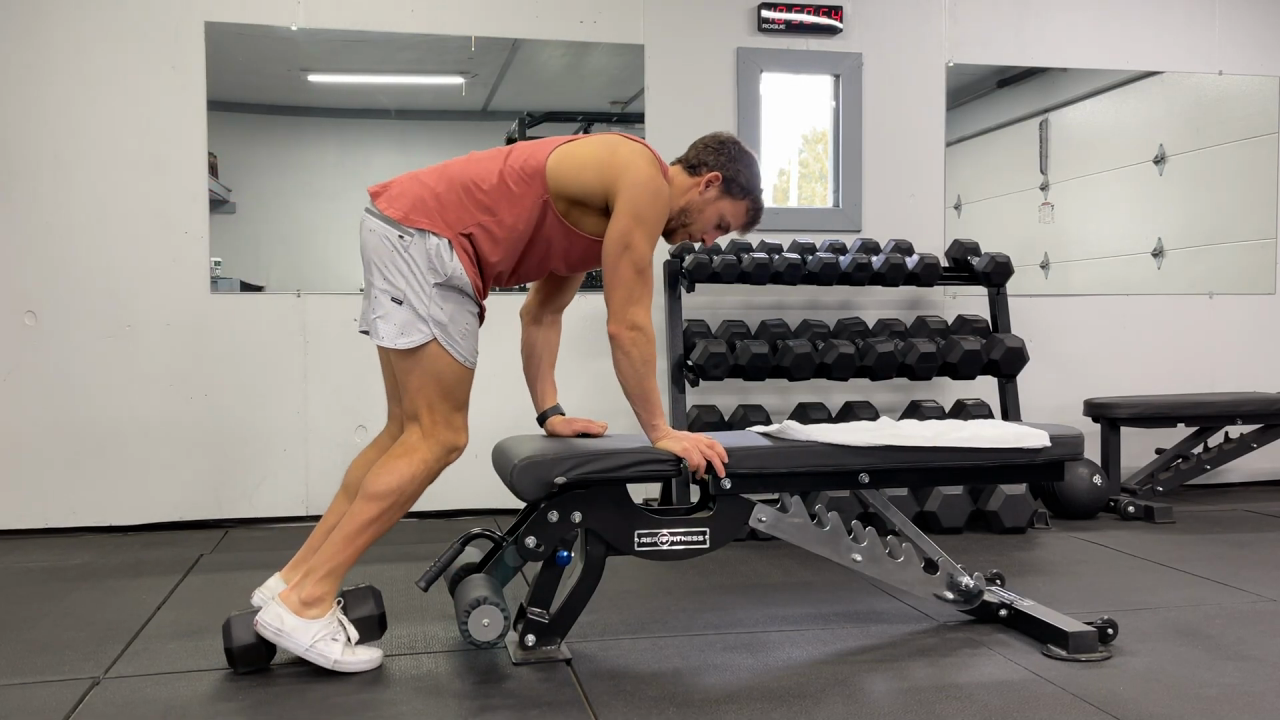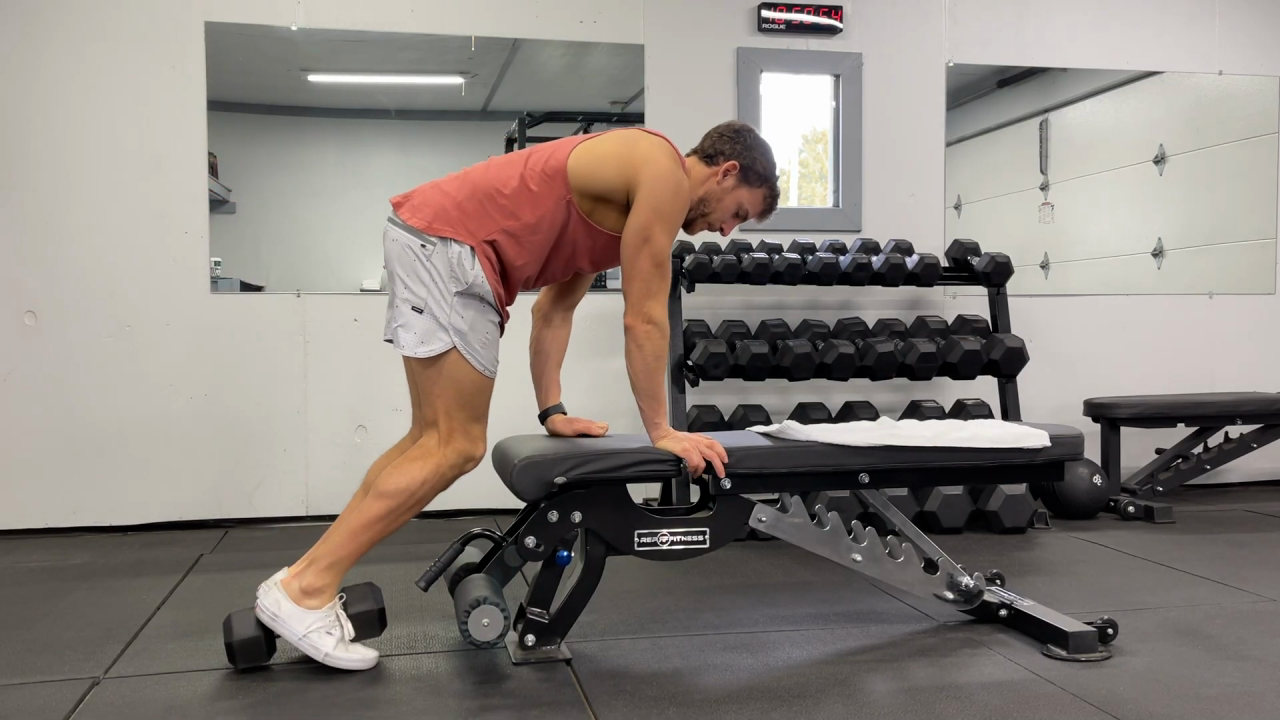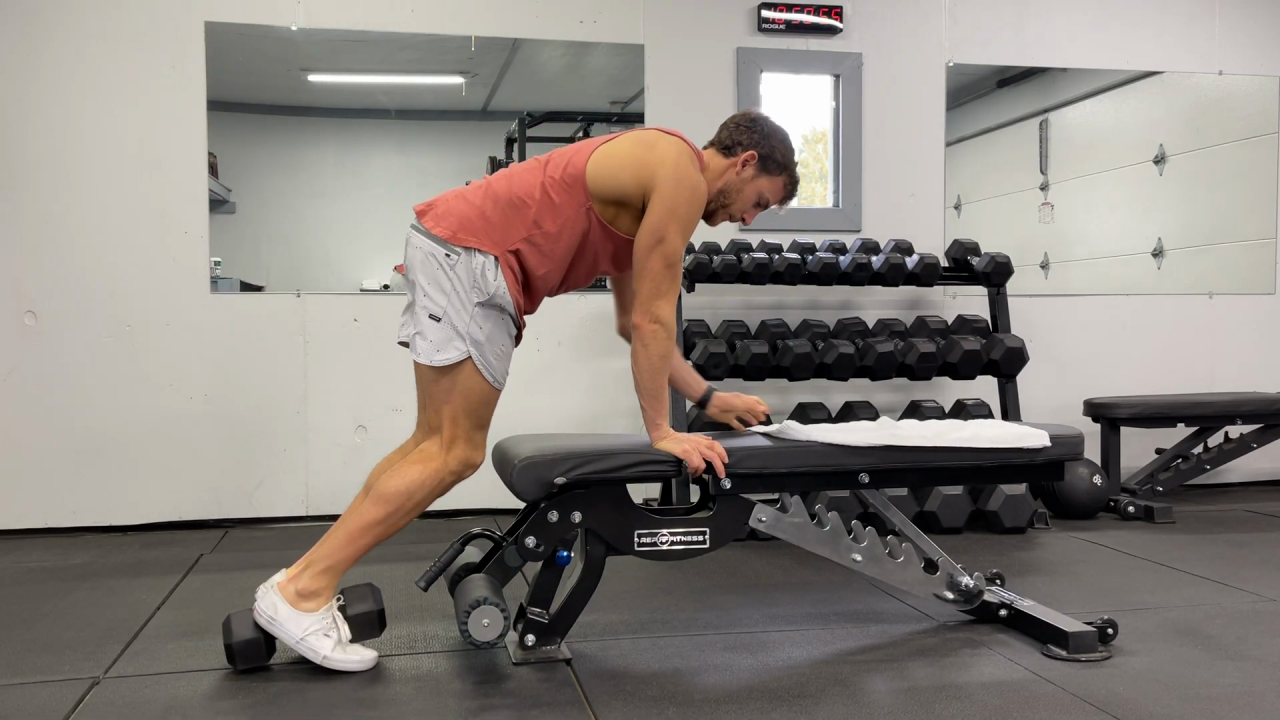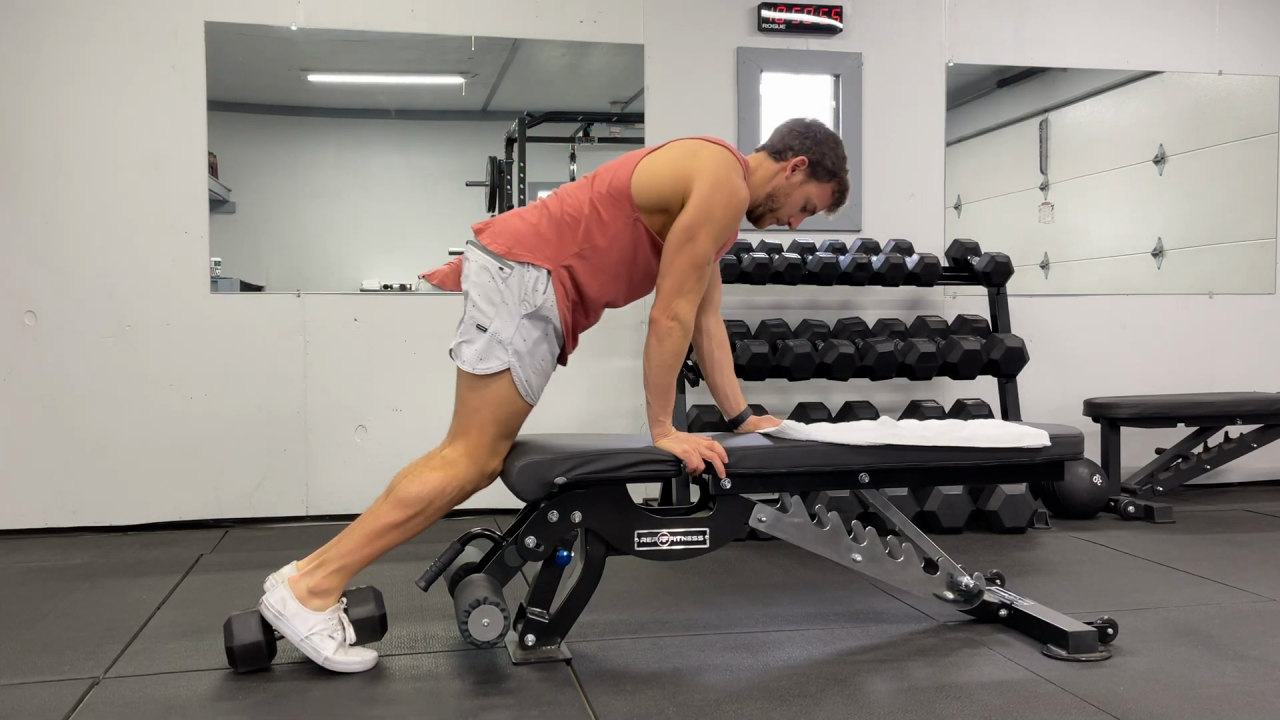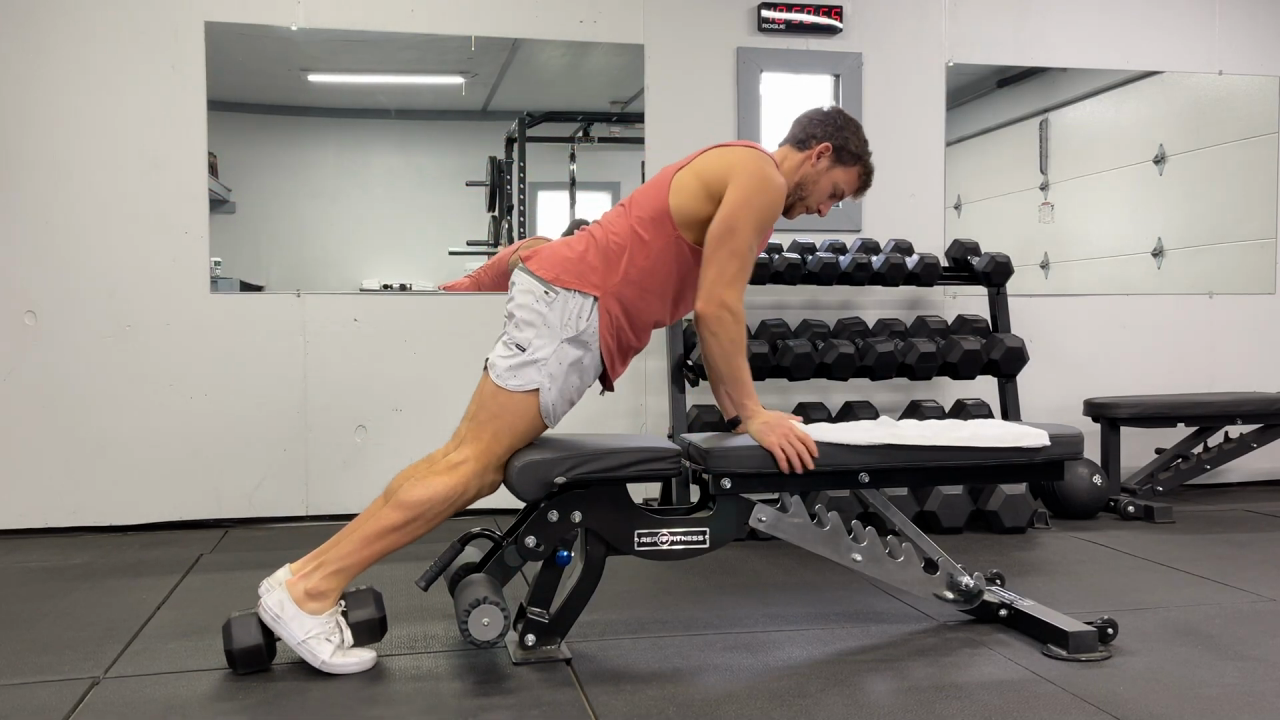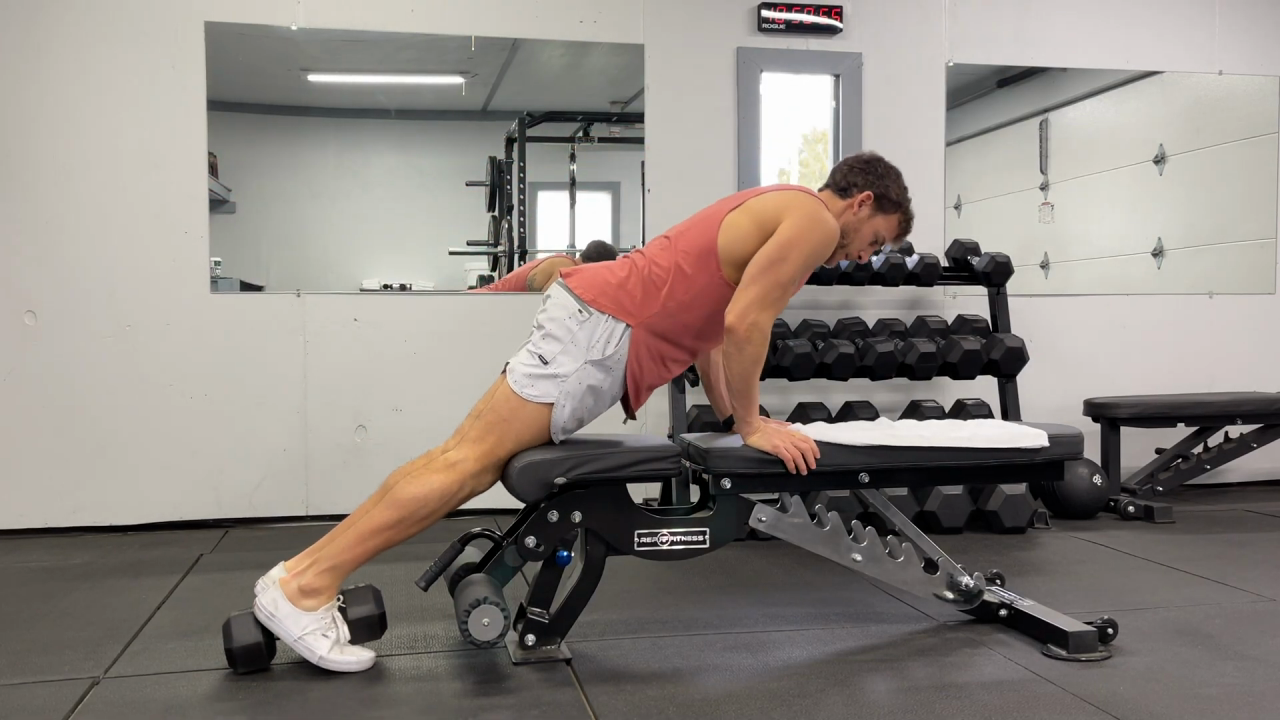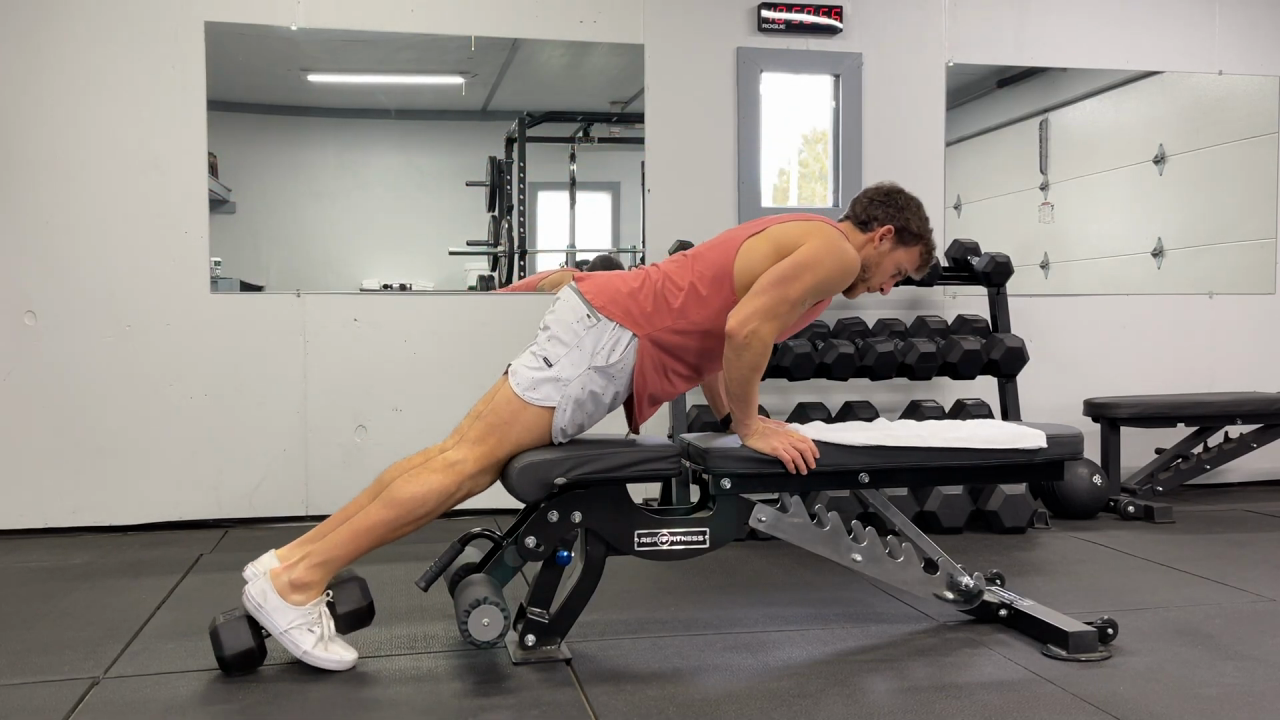
dt=0.3s
person 1, frame 1
left shoulder: (609, 202)
right shoulder: (645, 181)
left elbow: (541, 315)
right elbow: (628, 324)
left wrist: (549, 413)
right wrist: (660, 433)
left hip: (411, 233)
right hip: (422, 233)
left knee: (410, 433)
right knee: (438, 439)
left ankle: (295, 581)
right ankle: (303, 605)
person 1, frame 2
left shoulder: (627, 190)
right shoulder: (664, 175)
left elbow: (554, 311)
right elbow: (644, 318)
left wrist: (552, 410)
right wrist: (661, 431)
left hip: (430, 238)
right hip: (445, 244)
left knee: (434, 439)
right knee: (456, 445)
left ankle: (303, 578)
right ankle: (306, 593)
person 1, frame 3
left shoulder: (660, 180)
right shoulder: (682, 177)
left elbow: (635, 317)
right elbow: (653, 317)
left wrist: (709, 396)
right wrist: (660, 431)
left hip: (461, 252)
right hip: (470, 255)
left knee: (436, 445)
right knee: (455, 453)
left ankle: (303, 580)
right ankle: (301, 594)
person 1, frame 4
left shoulder: (713, 194)
right shoulder: (725, 183)
left elbow: (706, 322)
right elbow: (671, 314)
left wrist: (742, 417)
right wrist: (663, 431)
left hip: (519, 271)
right hip: (524, 273)
left knee: (468, 456)
right knee: (474, 459)
left ankle: (313, 577)
right ankle: (309, 589)
person 1, frame 5
left shoulder: (741, 183)
right shoulder: (761, 178)
left elbow: (714, 309)
right elbow: (719, 305)
left wrist: (738, 412)
right wrist: (751, 414)
left hip: (572, 302)
right hip: (573, 302)
left knee: (476, 467)
right knee: (473, 464)
left ankle: (311, 576)
right ankle: (308, 592)
person 1, frame 6
left shoulder: (778, 213)
right shoulder: (813, 220)
left elbow: (711, 325)
right elbow: (745, 323)
left wrist: (732, 418)
right wrist: (751, 424)
left hip: (598, 316)
right hip: (603, 326)
left knee: (468, 459)
right knee: (470, 461)
left ankle: (306, 575)
right ankle: (302, 587)
person 1, frame 7
left shoulder: (800, 239)
right shoulder: (834, 253)
right elbow: (745, 329)
left wrist: (731, 418)
right wrist: (749, 425)
left hip: (610, 325)
right hip: (610, 333)
left knee: (466, 459)
right knee: (468, 461)
left ankle: (294, 561)
right ankle: (292, 581)
